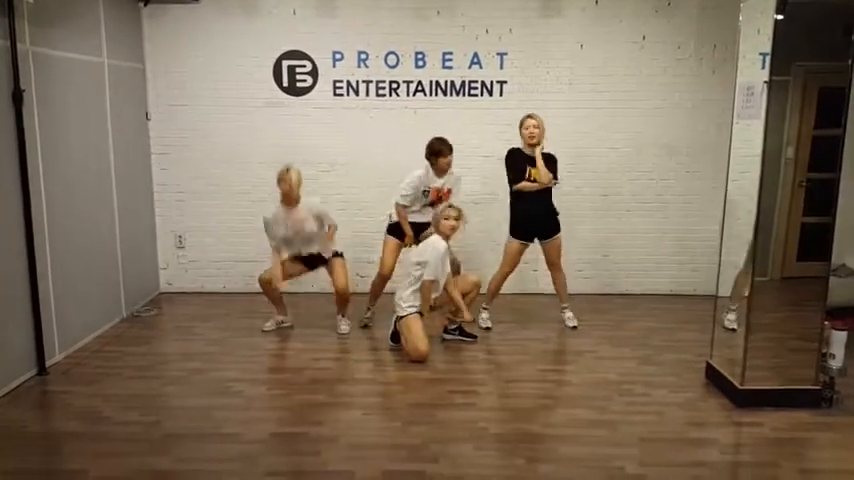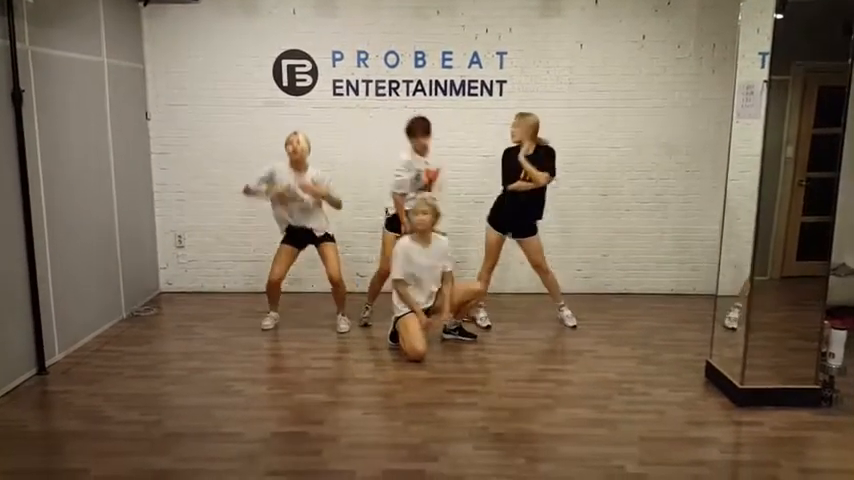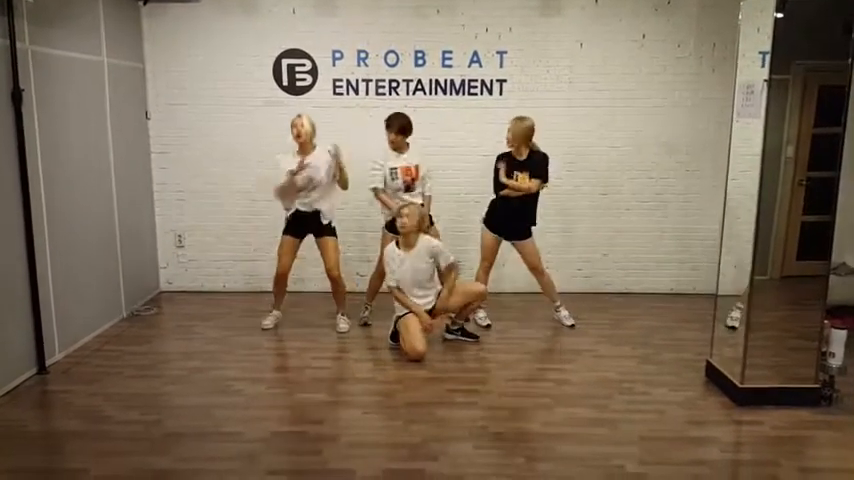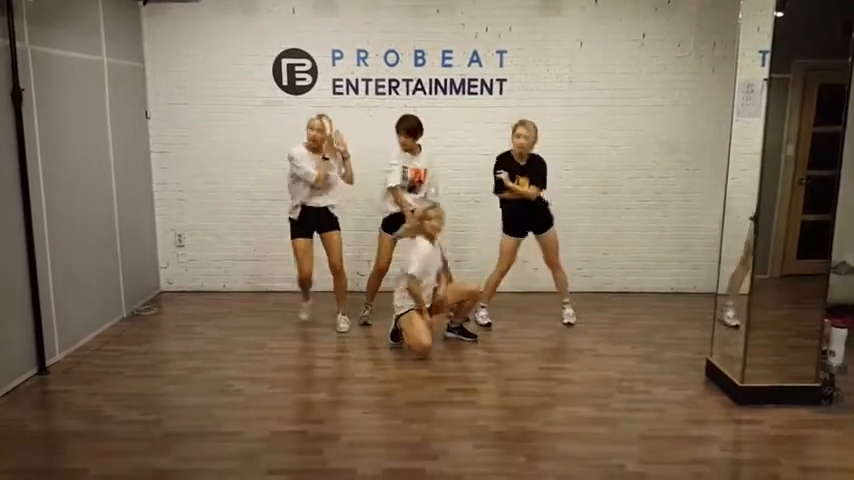
dt=0.2s
person 1, frame 1
left shoulder: (548, 159)
right shoulder: (513, 155)
left elbow: (545, 180)
right elbow: (516, 185)
left wrist: (538, 154)
right wrist: (542, 185)
left hip: (547, 221)
right hip: (521, 221)
left knee: (556, 268)
right knee: (505, 271)
left ankle: (565, 310)
right ankle: (484, 310)
person 1, frame 2
left shoulder: (547, 153)
right shoulder: (509, 154)
left elbow: (543, 179)
right elbow: (510, 186)
left wrist: (523, 160)
right wrist: (536, 183)
left hip: (525, 220)
right hip: (500, 217)
left knee: (541, 267)
right knee: (488, 264)
left ankle: (562, 308)
right ankle: (479, 309)
person 1, frame 3
left shoulder: (540, 158)
right shoulder: (502, 160)
left elbow: (534, 186)
right elbow: (502, 191)
left wrist: (508, 182)
right wrist: (525, 188)
left hip: (521, 222)
right hip: (495, 219)
left knee: (537, 269)
right knee: (485, 266)
left ankle: (559, 309)
right ankle: (479, 309)
person 1, frame 4
left shoulder: (538, 163)
right shoulder: (503, 161)
left elbow: (534, 194)
right elbow: (501, 193)
left wrist: (510, 185)
right wrist: (526, 192)
left hip: (540, 218)
right hip: (513, 221)
left knee: (554, 264)
right knee: (502, 268)
left ankle: (566, 306)
right ankle: (481, 308)
person 2, frame 1
left shoulder: (452, 179)
right shoulder: (418, 177)
right elbow: (400, 205)
left wrist: (430, 231)
right wrist: (408, 233)
left hip: (425, 226)
right hip: (401, 223)
right knee: (385, 272)
right ankle: (369, 310)
person 2, frame 2
left shoulder: (432, 161)
right shoulder: (406, 160)
left elbow: (433, 191)
right elbow: (397, 193)
right wrist: (405, 221)
right hip: (398, 216)
right knee: (385, 269)
right ankle: (368, 308)
person 2, frame 3
left shoulder: (416, 157)
right shoulder: (383, 158)
left elbow: (427, 189)
right elbow: (376, 189)
left wrist: (427, 216)
right wrist: (394, 208)
right hip: (395, 215)
right knee: (383, 266)
right ankle: (367, 307)
person 2, frame 4
left shoulder: (427, 160)
right shoulder: (395, 156)
left elbow: (431, 193)
right elbow: (394, 188)
right wrist: (411, 213)
right hip: (394, 214)
right knee: (381, 266)
right ankle: (367, 307)
person 3, frame 1
left shoulder: (313, 207)
right shoulder: (273, 217)
left elbow: (332, 226)
right elbow: (276, 247)
left wrist: (329, 240)
right wrist: (277, 266)
left hip: (327, 252)
right hip: (301, 256)
left knee: (341, 289)
right knee: (265, 279)
left ankle: (342, 317)
right ankle: (282, 317)
person 3, frame 2
left shoulder: (317, 177)
right shoulder: (276, 171)
left elbow: (338, 205)
right elbow: (249, 189)
left wrist: (322, 194)
right wrist: (264, 190)
left hip: (319, 229)
right hip: (293, 231)
left knee: (335, 277)
right knee: (274, 279)
left ankle: (342, 315)
right ankle: (273, 313)
person 3, frame 3
left shoulder: (327, 156)
right shoulder: (288, 160)
left elbow: (344, 186)
right elbow: (280, 195)
left wrist: (340, 164)
right wrist: (294, 172)
left hip: (321, 217)
right hip: (296, 217)
left knee: (334, 273)
right knee: (281, 271)
left ankle: (342, 315)
right ankle: (275, 311)
person 3, frame 4
left shoulder: (332, 153)
right shoulder: (296, 154)
left elbow: (349, 180)
right elbow: (318, 182)
left wrist: (344, 154)
right wrist: (326, 155)
left hip: (326, 212)
right hip: (302, 213)
left knee: (337, 266)
right knee: (305, 273)
left ankle: (341, 314)
right ankle: (306, 299)
person 4, frame 1
left shoulder: (445, 244)
right shoulder: (436, 245)
left elbow: (449, 280)
right elbow: (426, 284)
left wrist: (463, 309)
right wrist: (426, 314)
left hip: (430, 297)
right hip: (410, 302)
left knee: (473, 281)
right knee: (420, 353)
left ankle: (452, 327)
right ankle: (400, 327)
person 4, frame 2
left shoulder: (441, 243)
right shoulder: (403, 245)
left elbow: (448, 278)
right elbow: (398, 284)
left wrist: (447, 310)
right wrist: (419, 313)
left hip: (432, 297)
right hip: (408, 304)
left knee: (477, 289)
right knee: (417, 353)
left ankle: (452, 327)
right ankle: (400, 327)
person 4, frame 3
left shoulder: (431, 244)
right shoulder: (390, 251)
left elbow: (453, 269)
right elbow: (394, 289)
left wrist: (444, 299)
right wrist: (420, 313)
left hip: (434, 297)
right hip: (409, 306)
left knee: (479, 290)
right knee: (417, 352)
left ankle: (454, 328)
right ankle: (400, 327)
person 4, frame 4
left shoulder: (434, 242)
right shoulder: (421, 247)
right elbow: (411, 284)
left wrist: (442, 286)
right wrist: (423, 311)
left hip: (428, 298)
right hip: (408, 304)
left knee: (472, 290)
right knee: (423, 347)
left ankle: (454, 327)
right ankle: (401, 325)
